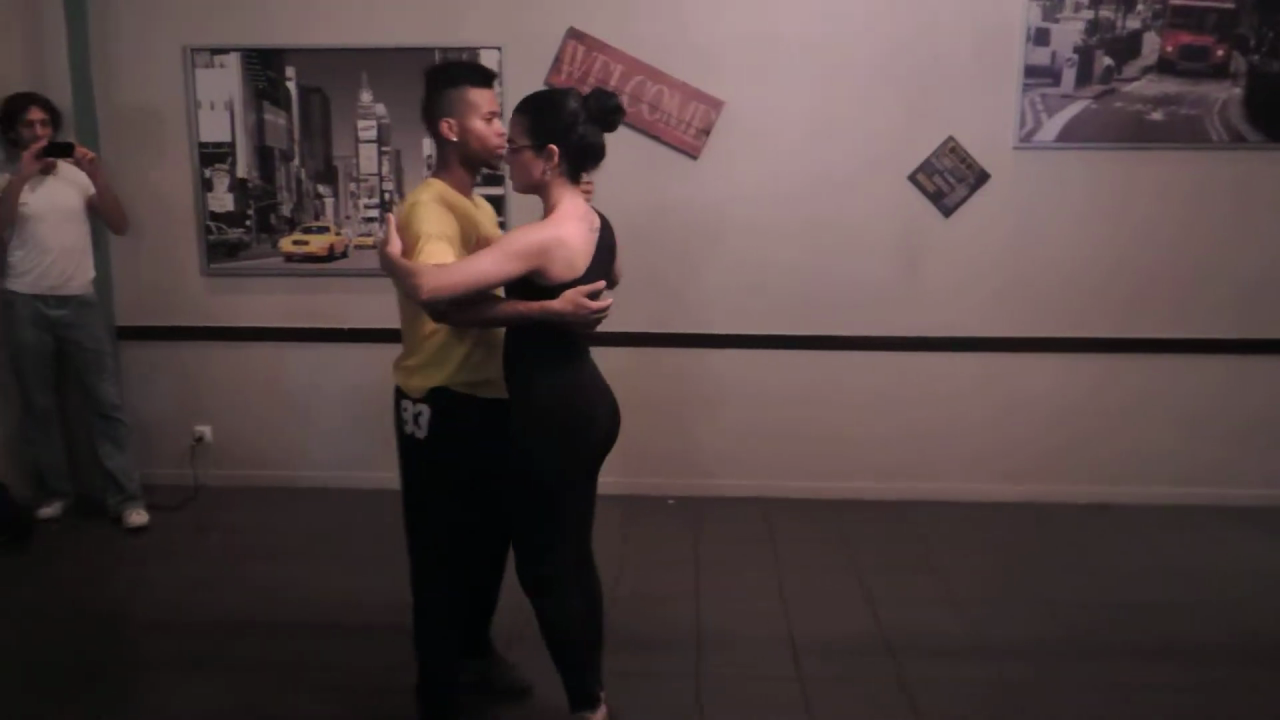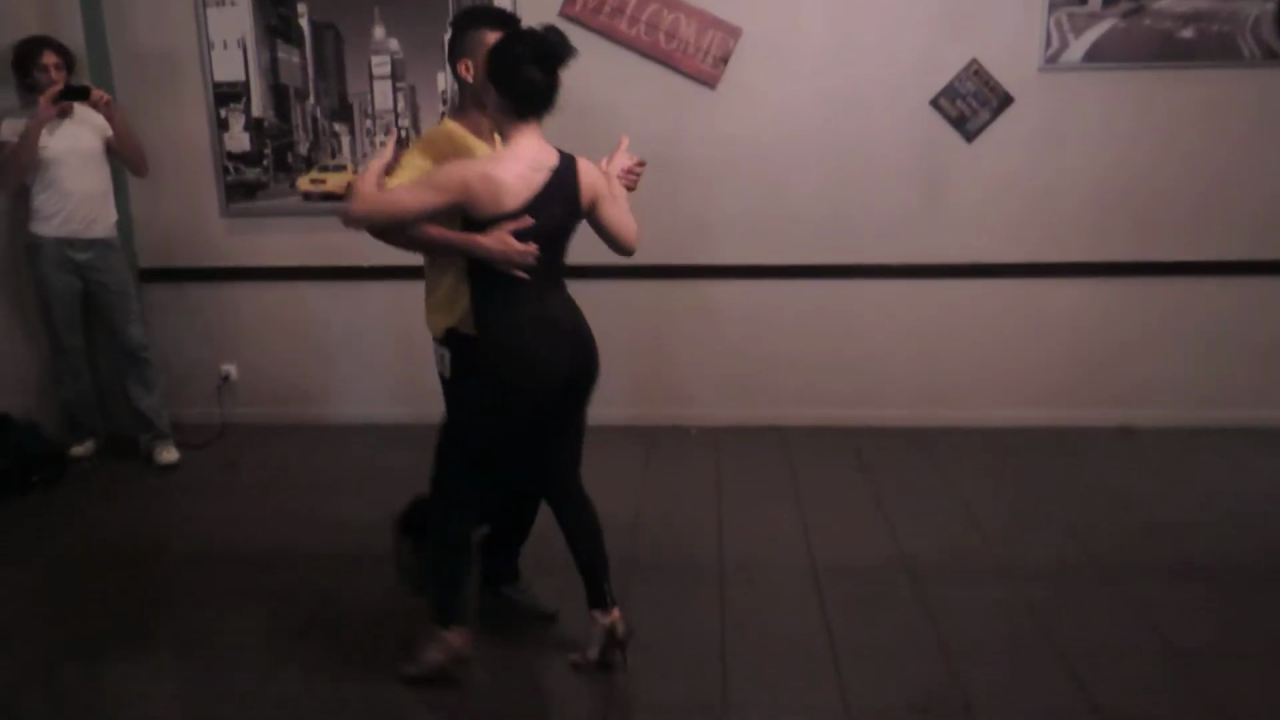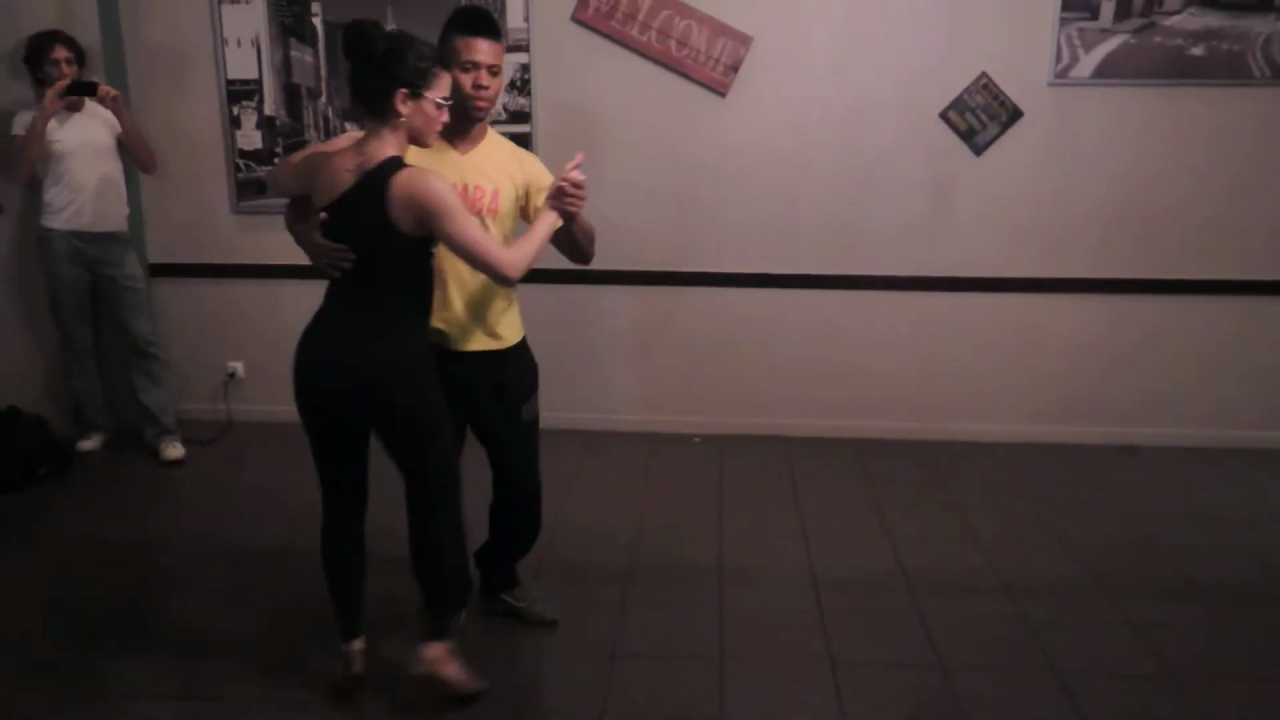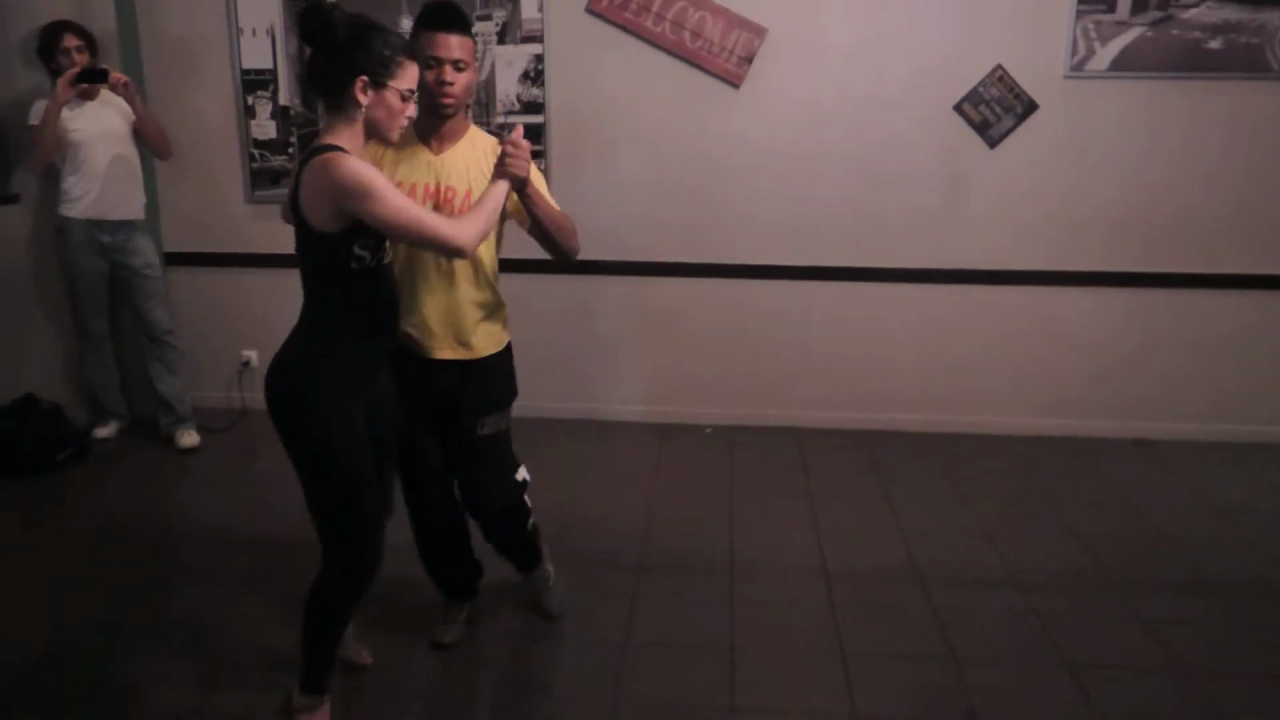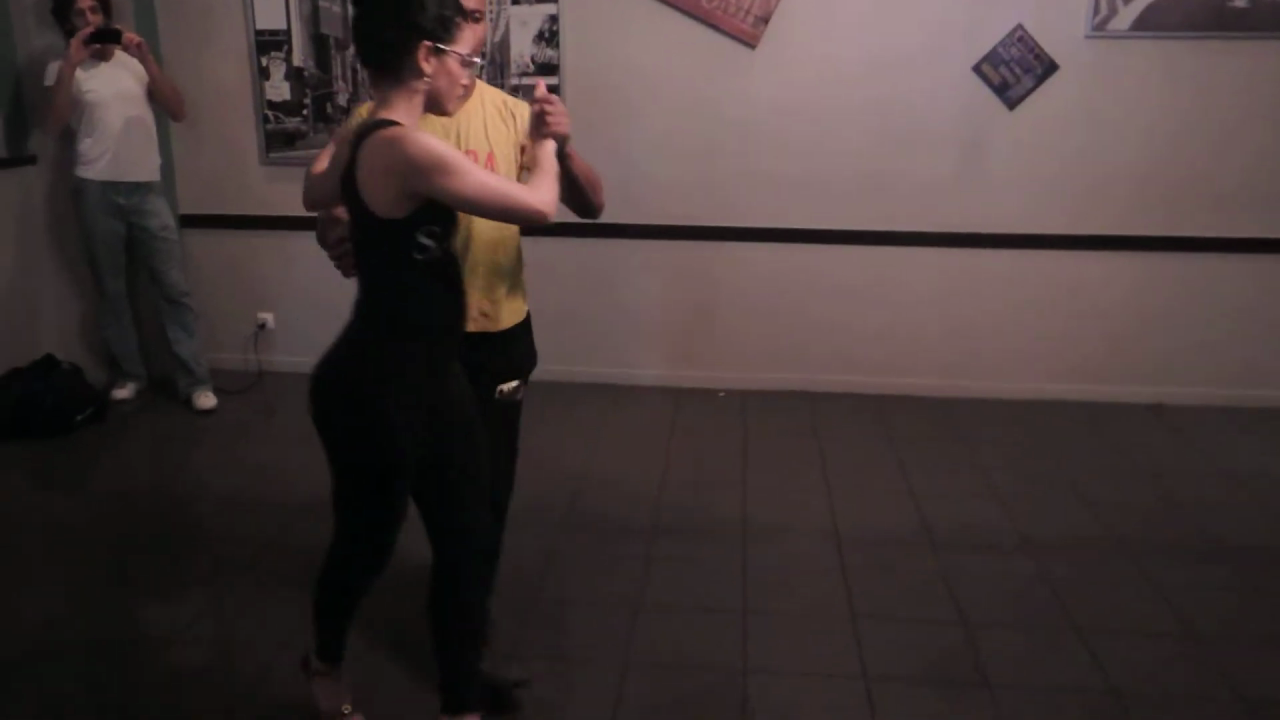
dt=0.5s
person 1, frame 1
left shoulder: (541, 240)
right shoulder: (596, 224)
left elbow: (429, 288)
left wrist: (391, 255)
left hip: (555, 418)
right hip: (589, 406)
left knee: (543, 570)
right knee: (571, 557)
person 1, frame 2
left shoulder: (475, 176)
right shoulder: (582, 172)
left elbow: (358, 211)
right elbow: (628, 242)
left wrist: (379, 162)
right wrist: (615, 179)
left hip: (514, 355)
right hip: (571, 344)
left knee: (457, 494)
right knee: (562, 483)
left ankle: (450, 632)
right ankle: (606, 614)
person 1, frame 3
left shoulder: (326, 166)
right shoulder: (419, 187)
left elbow: (278, 180)
right elbow: (507, 266)
left wrist: (337, 144)
right wrist: (551, 212)
left hip: (322, 355)
right hip: (391, 362)
left knee: (341, 502)
right knee: (439, 498)
left ankle: (352, 645)
right ankle: (439, 642)
person 1, frame 4
left shoulder: (322, 165)
right shoulder: (342, 173)
right elbow: (457, 239)
right wrist: (503, 181)
left hip: (358, 372)
right hip: (319, 383)
left knee: (357, 517)
right knee: (356, 546)
left ankle: (331, 627)
person 1, frame 5
left shoulder: (368, 142)
right shoulder: (407, 148)
left elbow: (316, 192)
right elbow: (539, 205)
right wrist: (544, 140)
left hip: (433, 377)
right hip: (371, 386)
left knee: (470, 544)
right knee: (364, 545)
person 2, frame 1
left shoulder: (476, 205)
right shoulder: (430, 208)
right elbow: (444, 301)
right wrist: (550, 309)
left hip: (486, 399)
right hip: (440, 406)
left knee: (492, 538)
right knee: (446, 557)
left ankle: (473, 650)
person 2, frame 2
left shoulder: (510, 148)
right shoulder: (436, 147)
right elbow: (387, 221)
right wrist: (477, 244)
right hip: (474, 344)
left ankle: (500, 574)
right ankle: (417, 528)
person 2, frame 3
left shoulder: (521, 164)
right shoulder: (399, 152)
left elbow: (581, 254)
right elbow: (303, 205)
left wrist: (571, 213)
right wrist: (316, 245)
left hip: (502, 354)
right hip: (426, 354)
left knee: (522, 481)
left ankle: (501, 581)
person 2, frame 4
left shoulder: (499, 157)
right shoulder: (378, 154)
left elbow: (567, 249)
left wrist: (525, 186)
left hip: (479, 357)
right hip: (405, 356)
left knee: (493, 488)
right knee: (426, 494)
left ankle: (530, 560)
right ankle: (457, 590)
person 2, frame 5
left shoulder: (513, 116)
left elbow: (591, 206)
left wrist: (562, 144)
right wrist: (332, 226)
left hip: (497, 333)
left knee: (487, 487)
person 3, frame 1
left shoulder: (76, 174)
left elbow: (119, 225)
left wrist: (96, 173)
left hip: (79, 301)
left knee: (107, 401)
right knee: (39, 406)
left ankle: (126, 496)
right ankle: (54, 492)
person 3, frame 2
left shoulder: (93, 117)
left elbow: (140, 167)
left wrist: (113, 115)
right wrist: (37, 122)
left hip: (103, 244)
right hip: (51, 249)
left knee: (133, 343)
right knee: (67, 347)
left ankle: (156, 435)
right ankle: (84, 432)
person 3, frame 3
left shoulder: (105, 112)
right shoulder: (30, 120)
left elbow: (148, 164)
right elbow: (21, 176)
left wrist: (120, 111)
right wrist: (44, 115)
left hip: (115, 238)
right hip: (62, 241)
left knee: (142, 337)
right knee: (77, 341)
left ankle: (162, 431)
right ankle: (93, 425)
person 3, frame 4
left shoulder: (118, 99)
right shoulder: (46, 108)
left elbow: (164, 150)
right elbow: (37, 165)
left wrist: (133, 98)
right wrist: (57, 103)
left hip: (131, 227)
right hip: (80, 229)
left knee: (158, 325)
right knee: (93, 328)
left ankle: (177, 419)
right ankle: (109, 413)
person 3, frame 5
left shoulder: (133, 61)
right shoulder: (62, 69)
left elbow: (178, 111)
right elbow: (54, 127)
left wrist: (147, 59)
right wrist: (70, 64)
left hip: (146, 188)
right hip: (96, 191)
left knee: (174, 286)
right knee: (111, 290)
left ankle: (195, 380)
right ankle: (129, 373)
